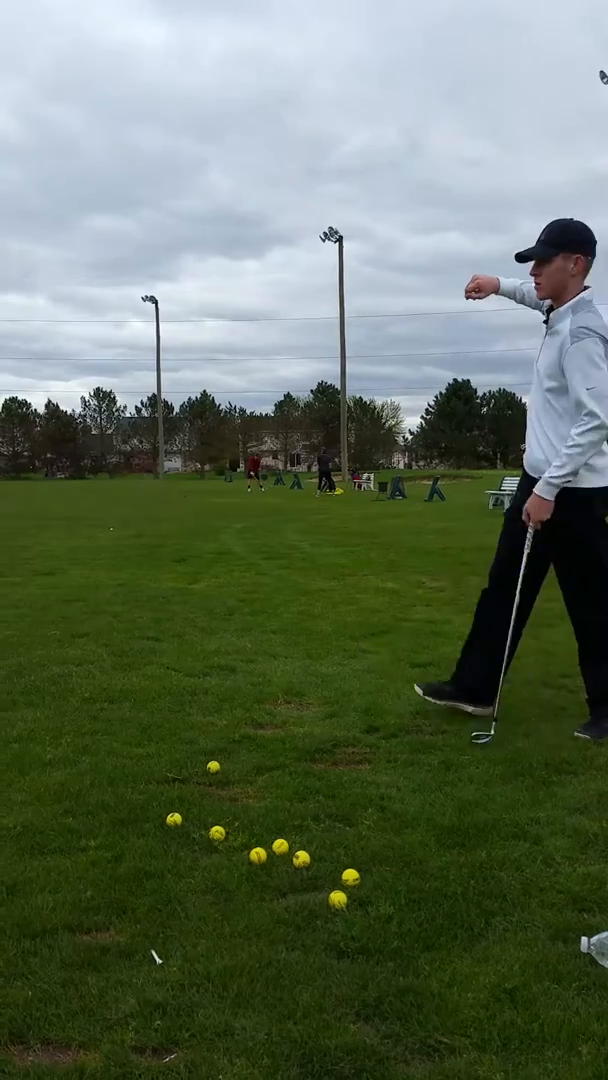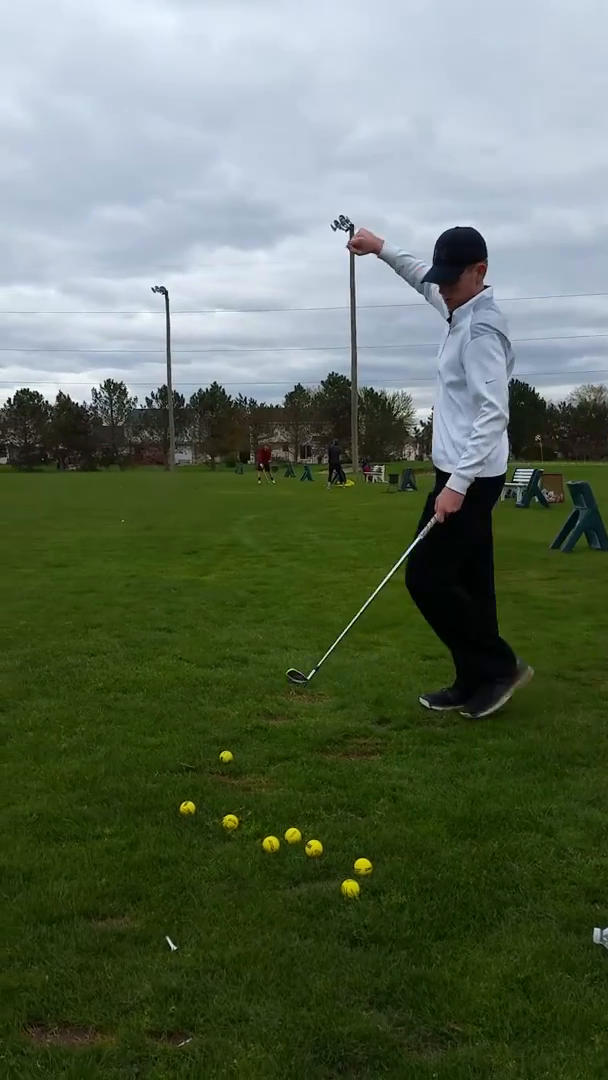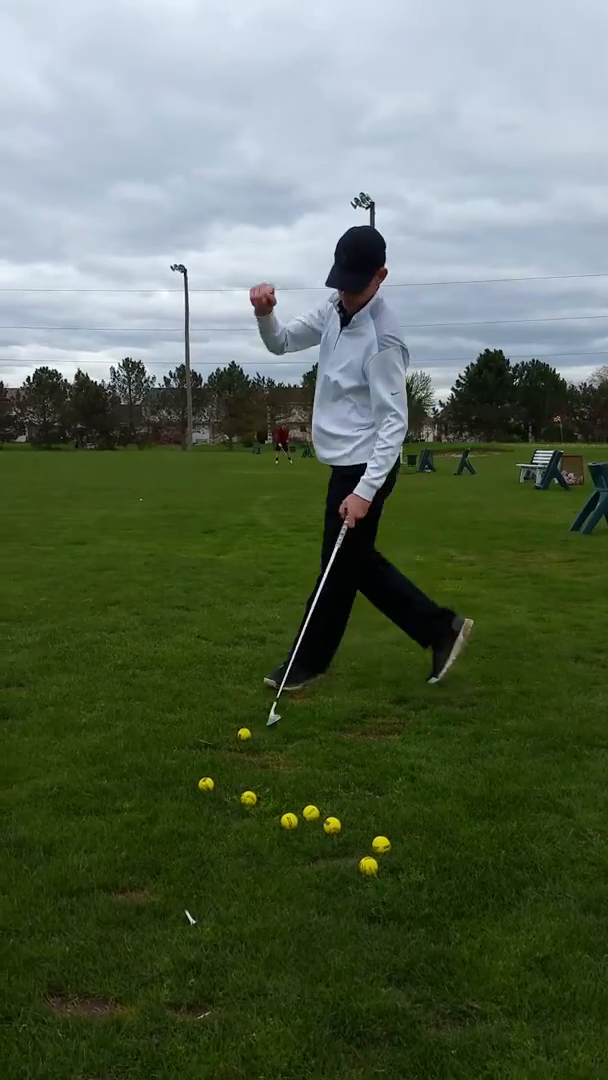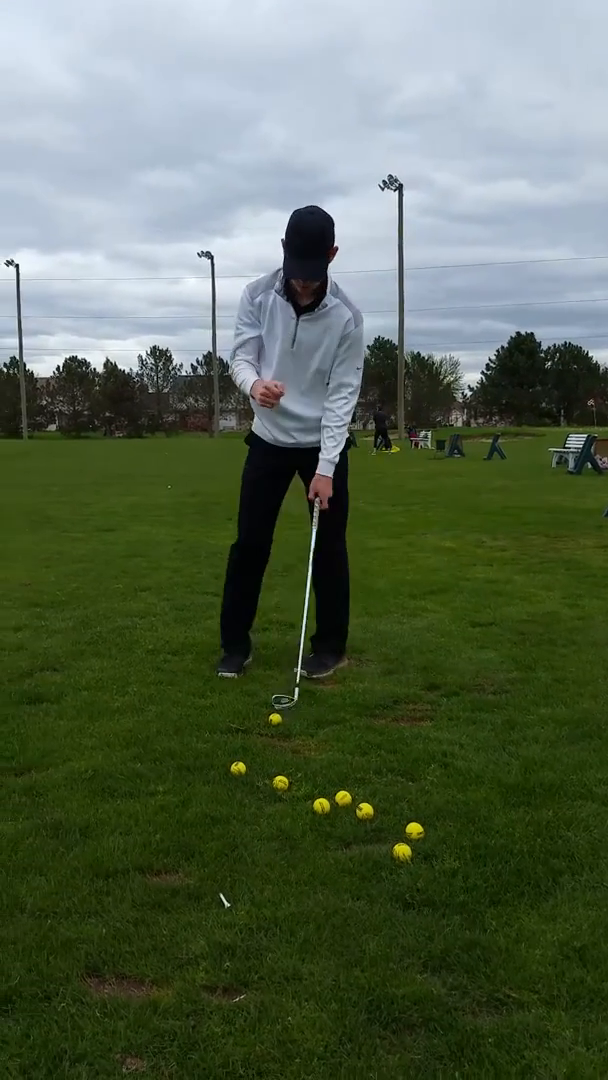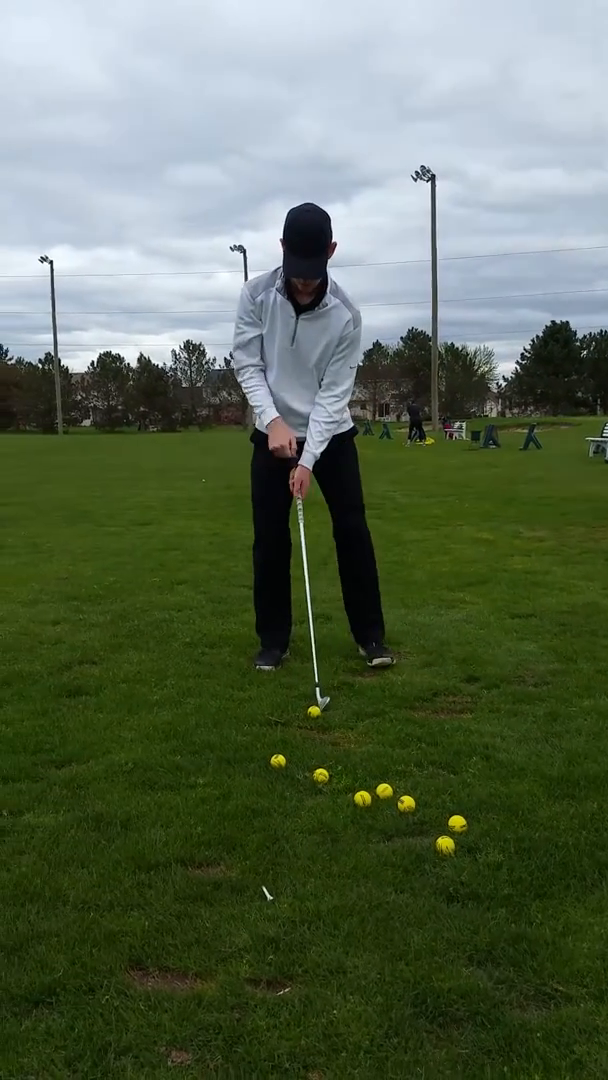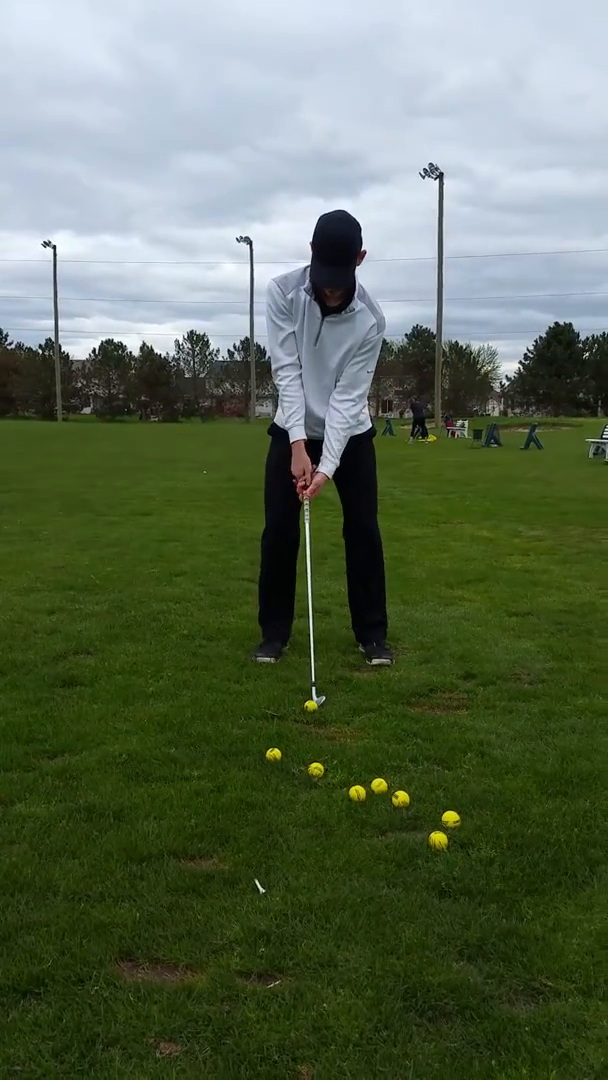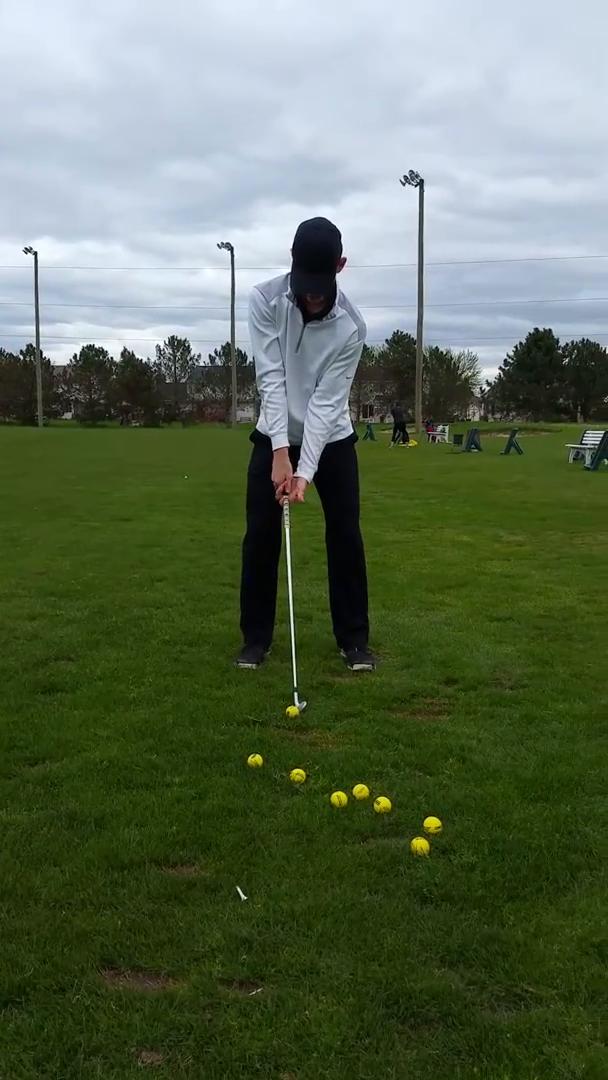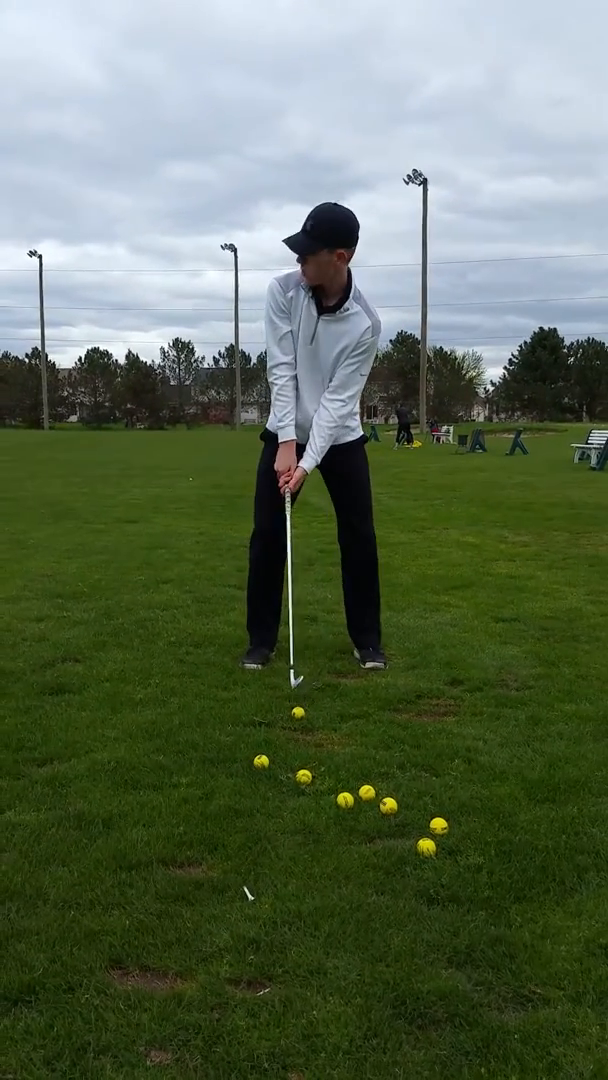
dt=0.5s
person 1, frame 1
right shoulder: (560, 316)
left wrist: (547, 489)
right wrist: (497, 285)
right hip: (540, 481)
right knee: (504, 585)
right ankle: (475, 687)
person 1, frame 2
left shoulder: (481, 328)
right shoulder: (461, 314)
left elbow: (492, 412)
right elbow: (429, 282)
left wrist: (458, 483)
right wrist: (383, 250)
left hip: (473, 478)
right hip: (460, 473)
left knee: (429, 576)
right knee: (468, 580)
left ankle: (497, 667)
right ankle: (477, 681)
person 1, frame 3
left shoulder: (382, 336)
right shoulder: (331, 312)
left elbow: (392, 420)
right elbow: (280, 343)
left wrist: (366, 491)
right wrist: (266, 313)
left hip: (366, 468)
right hip: (345, 463)
left knee: (341, 568)
right knee: (362, 563)
left ankle: (310, 664)
right ankle: (441, 628)
person 1, frame 4
left shoulder: (346, 317)
right shoulder: (257, 296)
left elbow: (343, 393)
right elbow: (241, 358)
left wrist: (326, 467)
right wrist: (253, 384)
left hip: (324, 446)
right hip: (268, 440)
left knee: (328, 547)
right knee: (249, 543)
left ankle: (330, 646)
right ankle: (235, 644)
person 1, frame 5
left shoulder: (345, 315)
right shoulder: (256, 294)
left elbow: (334, 392)
right elbow: (245, 365)
left wrist: (308, 459)
right wrist: (273, 421)
left hip: (332, 435)
right hip: (274, 433)
left knee: (352, 531)
right knee: (269, 539)
left ankle: (370, 634)
right ankle: (273, 639)
person 1, frame 6
left shoulder: (370, 319)
right shoulder: (283, 291)
left elbow: (349, 396)
right elbow: (286, 371)
left wrist: (327, 468)
right wrist: (299, 444)
left hip: (350, 435)
right hip: (292, 431)
left knee: (363, 531)
right knee: (278, 531)
left ankle: (372, 633)
right ankle: (274, 631)
person 1, frame 7
left shoulder: (350, 326)
right shoulder: (265, 299)
left elbow: (327, 402)
right elbow: (270, 378)
left wrist: (305, 472)
right wrist: (281, 451)
left hip: (332, 440)
right hip: (275, 436)
left knee: (345, 536)
right knee: (260, 535)
left ankle: (353, 638)
right ankle: (256, 637)
person 1, frame 8
left shoulder: (364, 323)
right shoulder: (283, 292)
left elbow: (338, 399)
right elbow: (281, 371)
left wrist: (308, 464)
right wrist: (288, 444)
left hip: (341, 440)
right hip: (285, 434)
left knee: (359, 537)
right knee: (267, 536)
left ankle: (367, 639)
right ankle: (262, 638)
